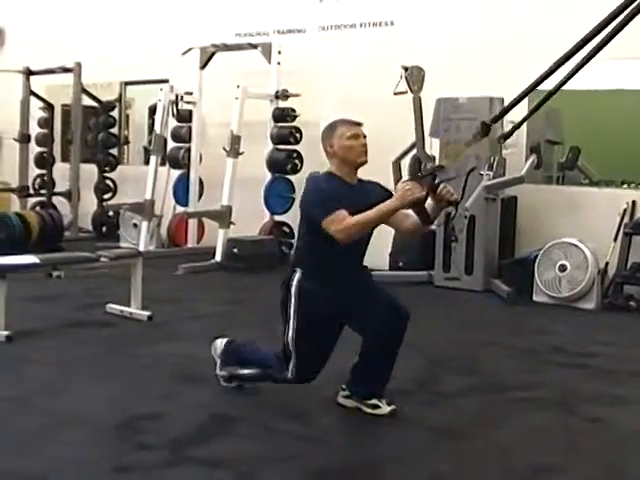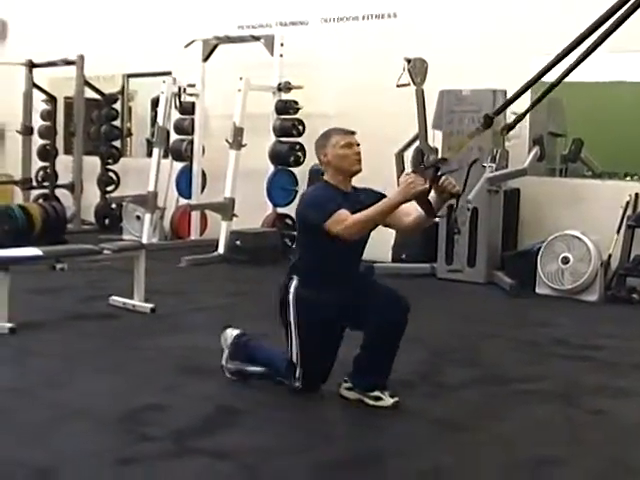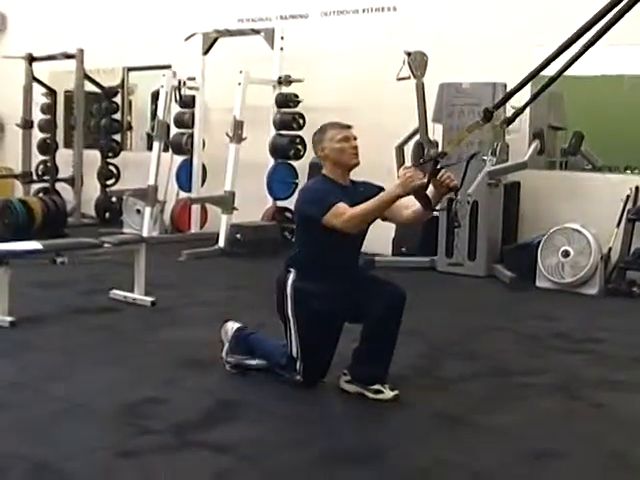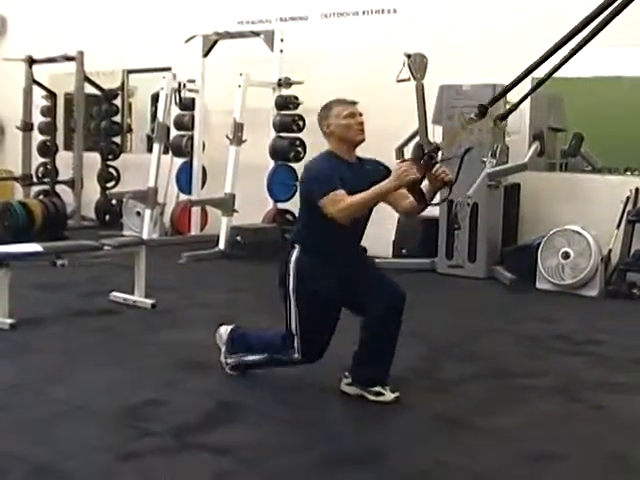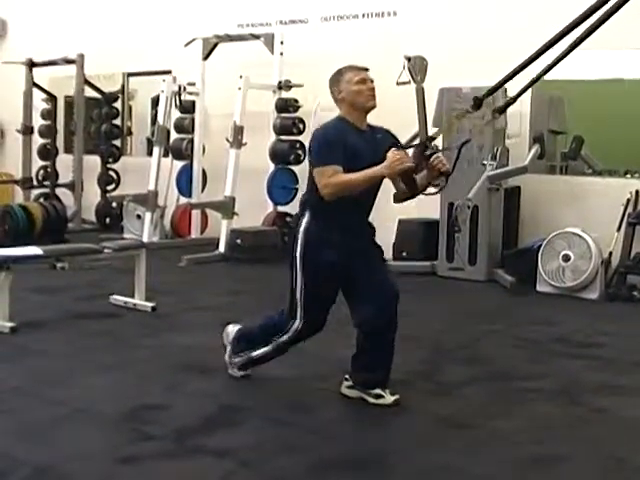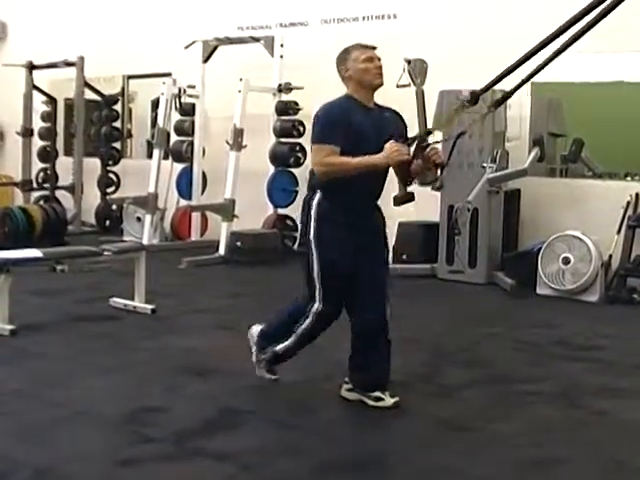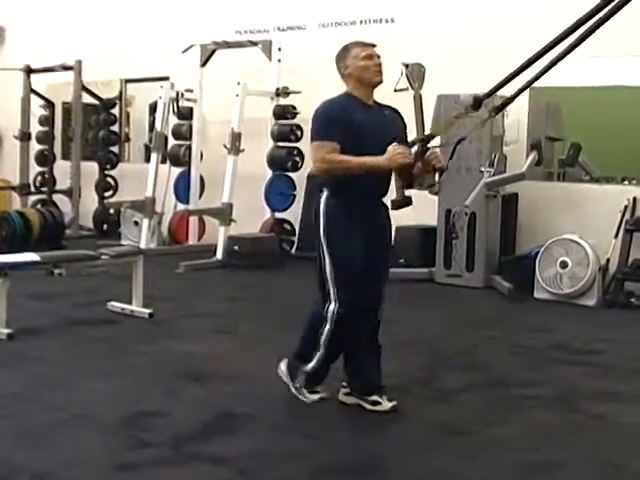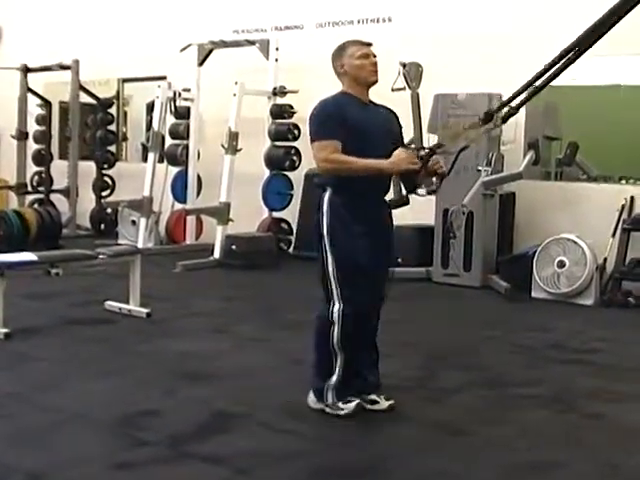
dt=0.2s
person 1, frame 1
left shoulder: (372, 192)
right shoulder: (319, 189)
left elbow: (409, 225)
right elbow: (344, 231)
left wrist: (435, 205)
right wrist: (396, 202)
left hip: (350, 280)
right hip: (310, 286)
left knee: (392, 318)
right knee: (300, 368)
left ankle: (361, 391)
right ankle: (230, 353)
person 1, frame 2
left shoulder: (366, 198)
right shoulder: (315, 199)
left elbow: (409, 222)
right elbow: (349, 229)
left wrist: (437, 199)
right wrist: (399, 196)
left hip: (348, 286)
right hip: (307, 293)
left knee: (394, 309)
right knee: (307, 377)
left ankle: (364, 383)
right ankle: (239, 346)
person 1, frame 3
left shoulder: (365, 191)
right shoulder: (315, 193)
left elbow: (408, 216)
right elbow: (348, 222)
left wrist: (436, 194)
right wrist: (397, 190)
left hip: (346, 279)
right hip: (306, 286)
left knee: (390, 300)
right knee: (308, 372)
left ankle: (364, 376)
right ankle: (239, 339)
person 1, frame 4
left shoulder: (372, 169)
right shoulder: (320, 169)
left elbow: (408, 206)
right elbow: (341, 211)
left wrist: (432, 187)
right wrist: (391, 184)
left hip: (349, 261)
right hip: (310, 265)
left knee: (390, 300)
right knee: (305, 348)
left ankle: (364, 379)
right ankle: (234, 341)
person 1, frame 5
left shoulder: (384, 138)
right shoulder: (329, 136)
right elbow: (329, 187)
left wrist: (430, 173)
right wrist: (383, 170)
left hip: (358, 234)
right hip: (318, 235)
left knee: (383, 302)
right knee: (306, 318)
left ankle: (366, 381)
right ankle: (242, 341)
person 1, frame 6
left shoulder: (392, 119)
right shoulder: (334, 113)
left elbow: (405, 170)
right elbow: (322, 166)
left wrist: (426, 162)
right wrist: (378, 159)
left hip: (368, 216)
right hip: (329, 215)
left knee: (372, 303)
right knee: (325, 303)
left ankle: (365, 383)
right ankle: (268, 342)
person 1, frame 7
left shoulder: (391, 116)
right shoulder: (333, 111)
left elbow: (401, 167)
right elbow: (322, 161)
left wrist: (425, 164)
right wrist: (379, 161)
left hip: (375, 214)
right hip: (339, 214)
left knee: (368, 305)
right knee: (341, 303)
left ankle: (362, 386)
right ankle: (299, 369)
person 1, frame 8
left shoulder: (386, 116)
right shoulder: (330, 109)
left elbow: (399, 165)
right elbow: (326, 160)
left wrist: (423, 168)
right wrist: (386, 164)
left hip: (377, 214)
right hip: (342, 214)
left knee: (369, 305)
right knee: (343, 304)
left ankle: (363, 385)
right ankle: (327, 390)
